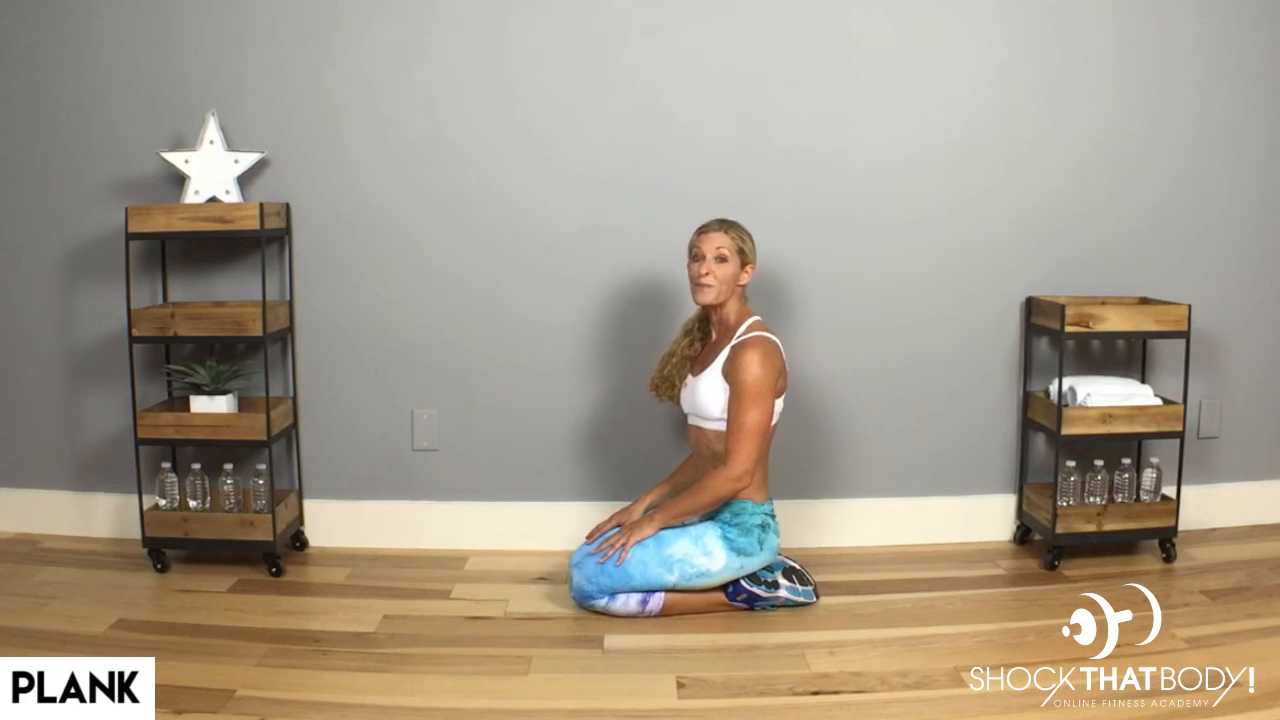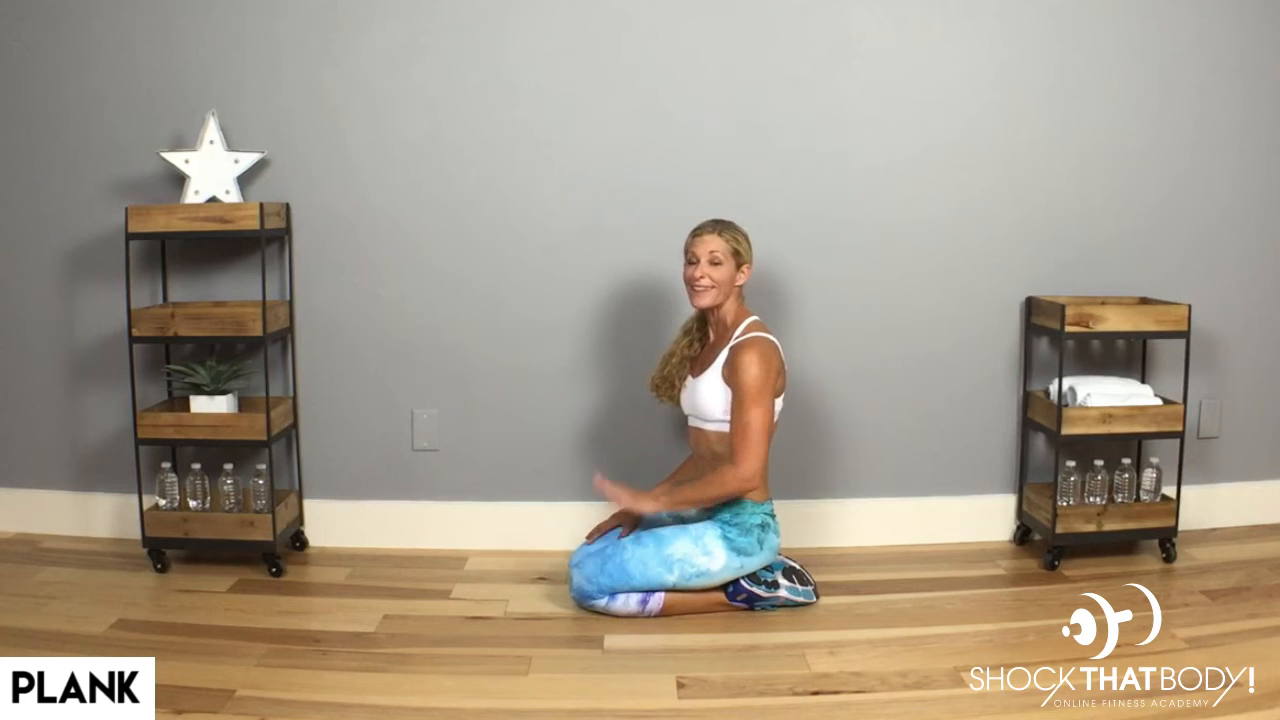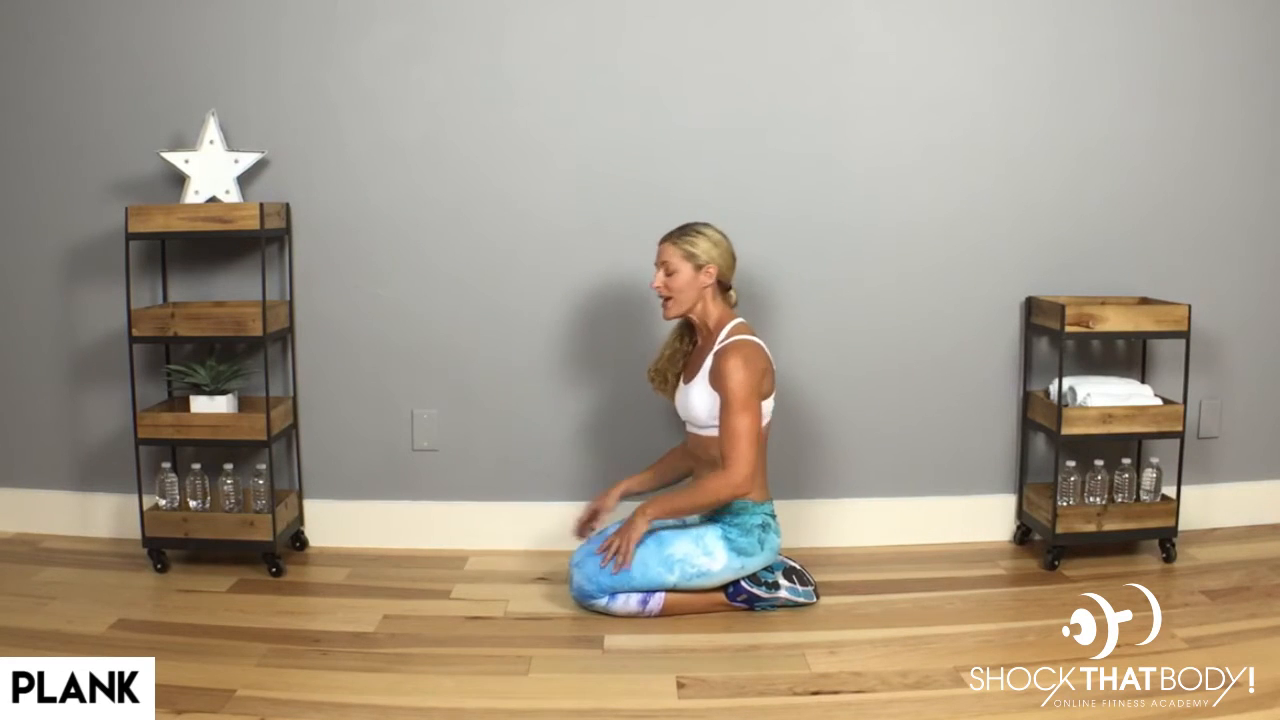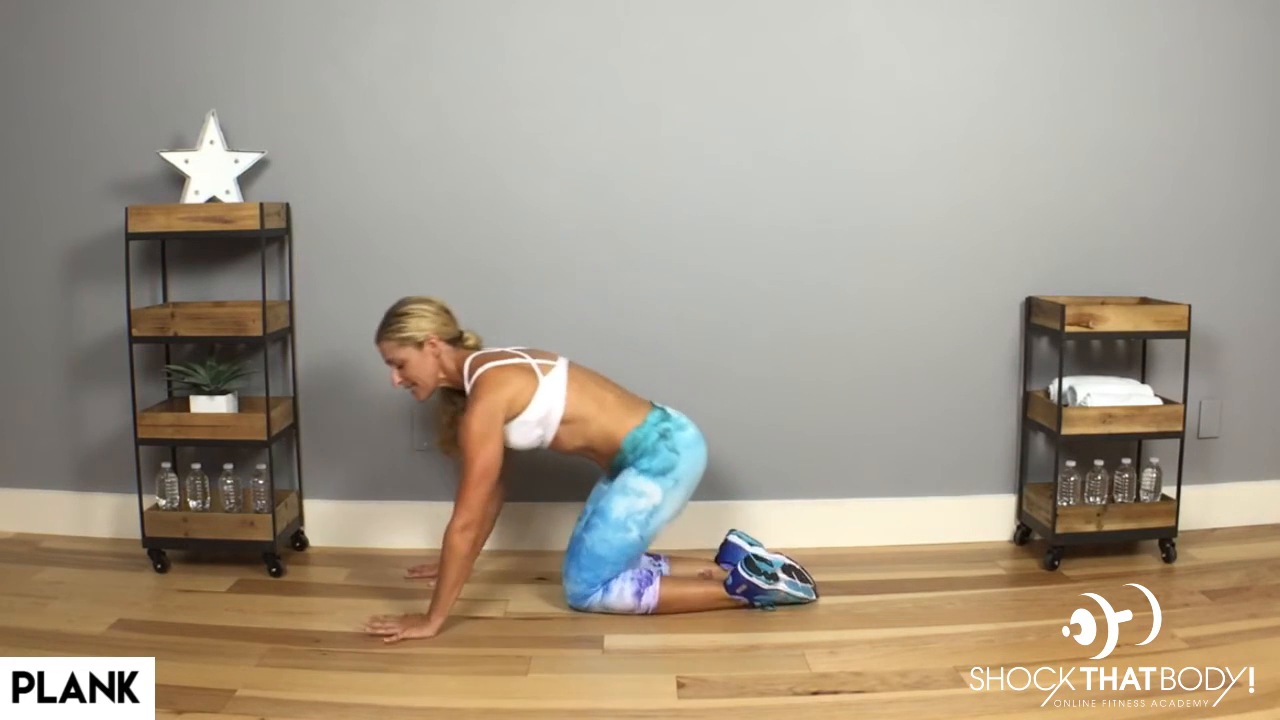
dt=1s
person 1, frame 1
left shoulder: (752, 351)
right shoulder: (704, 339)
left elbow: (736, 472)
left wrist: (654, 519)
right wrist: (645, 502)
left hip: (739, 528)
right hip: (709, 514)
left knee: (588, 581)
right knee: (585, 560)
left ankle: (742, 592)
right ankle: (753, 573)
person 1, frame 2
left shoulder: (751, 351)
right shoulder: (704, 340)
left elbow: (745, 472)
left wrist: (655, 500)
right wrist: (643, 503)
left hip: (738, 528)
right hip: (708, 514)
left knee: (588, 582)
right knee: (587, 560)
left ankle: (742, 592)
right ankle: (752, 573)
person 1, frame 3
left shoulder: (735, 357)
right shoulder: (696, 346)
left elbow: (735, 478)
left wrist: (647, 514)
right wrist: (622, 488)
left hip: (742, 528)
right hip: (711, 517)
left knee: (590, 583)
right knee: (587, 558)
left ankle: (741, 593)
right ankle: (747, 572)
person 1, frame 4
left shoulder: (486, 396)
right shoulder: (483, 371)
left elbow: (466, 521)
right elbow: (490, 492)
left wrist: (432, 619)
right wrist: (458, 563)
left hip: (663, 451)
right hip: (647, 448)
left knee: (586, 589)
right knee: (586, 569)
left ankle: (743, 587)
right ankle: (734, 561)
